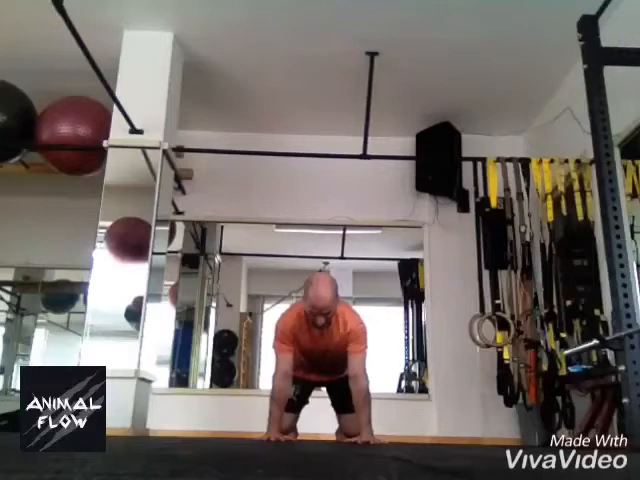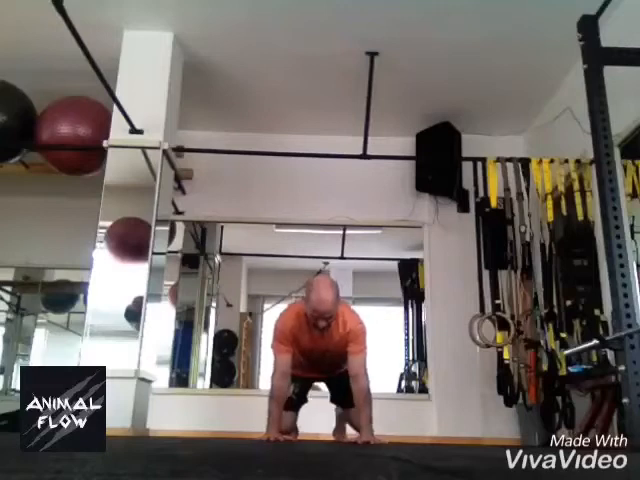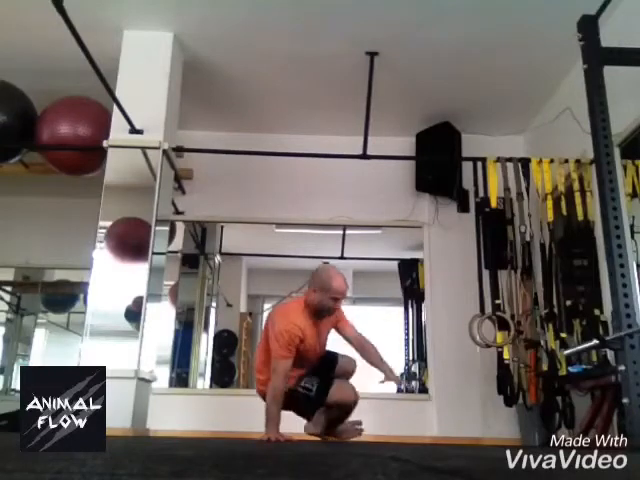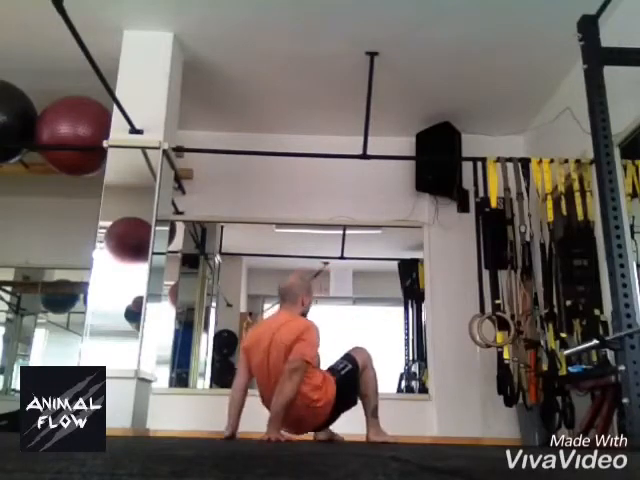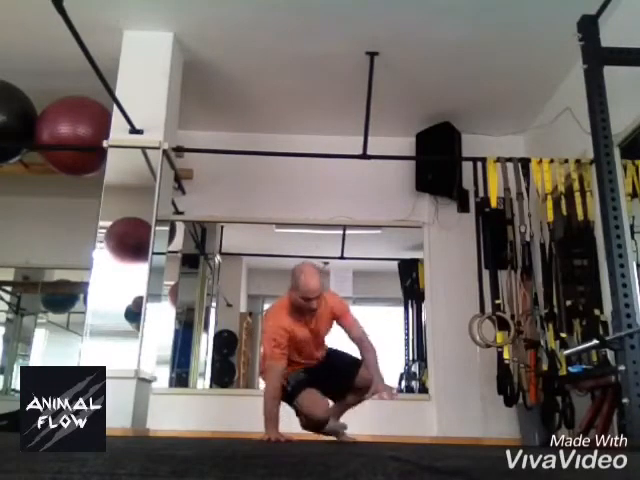
dt=0.7s
person 1, frame 1
left shoulder: (353, 324)
right shoulder: (288, 322)
left elbow: (358, 377)
right elbow: (283, 375)
left wrist: (366, 430)
right wrist: (273, 429)
left hip: (339, 373)
right hip: (300, 371)
left knee: (353, 432)
right knee: (284, 428)
left ankle: (342, 433)
right ankle: (292, 430)
person 1, frame 2
left shoulder: (352, 324)
right shoulder: (288, 321)
left elbow: (358, 376)
right elbow: (281, 375)
left wrist: (366, 431)
right wrist: (272, 429)
left hip: (339, 368)
right hip: (298, 367)
left knee: (358, 423)
right knee: (284, 428)
left ankle: (340, 420)
person 1, frame 3
left shoulder: (332, 310)
right shoulder: (289, 321)
left elbow: (358, 341)
right elbow: (279, 378)
left wrist: (387, 370)
right wrist: (272, 430)
right hip: (287, 383)
left knee: (348, 365)
right knee: (348, 395)
left ankle: (318, 421)
right ankle: (323, 427)
person 1, frame 4
left shoulder: (253, 333)
right shoulder: (305, 328)
left elbow: (239, 383)
right elbow: (289, 380)
left wrist: (231, 429)
right wrist: (272, 429)
right hip: (317, 409)
right knee: (362, 355)
left ankle: (321, 429)
right ankle: (374, 429)
person 1, frame 5
left shoulder: (331, 301)
right shoulder: (278, 321)
left elbow: (361, 339)
right elbow: (273, 377)
left wrist: (378, 380)
right wrist: (271, 430)
left hip: (320, 358)
right hip: (289, 371)
left knee: (371, 380)
right knee: (319, 414)
left ankle: (331, 418)
right ankle: (316, 424)
